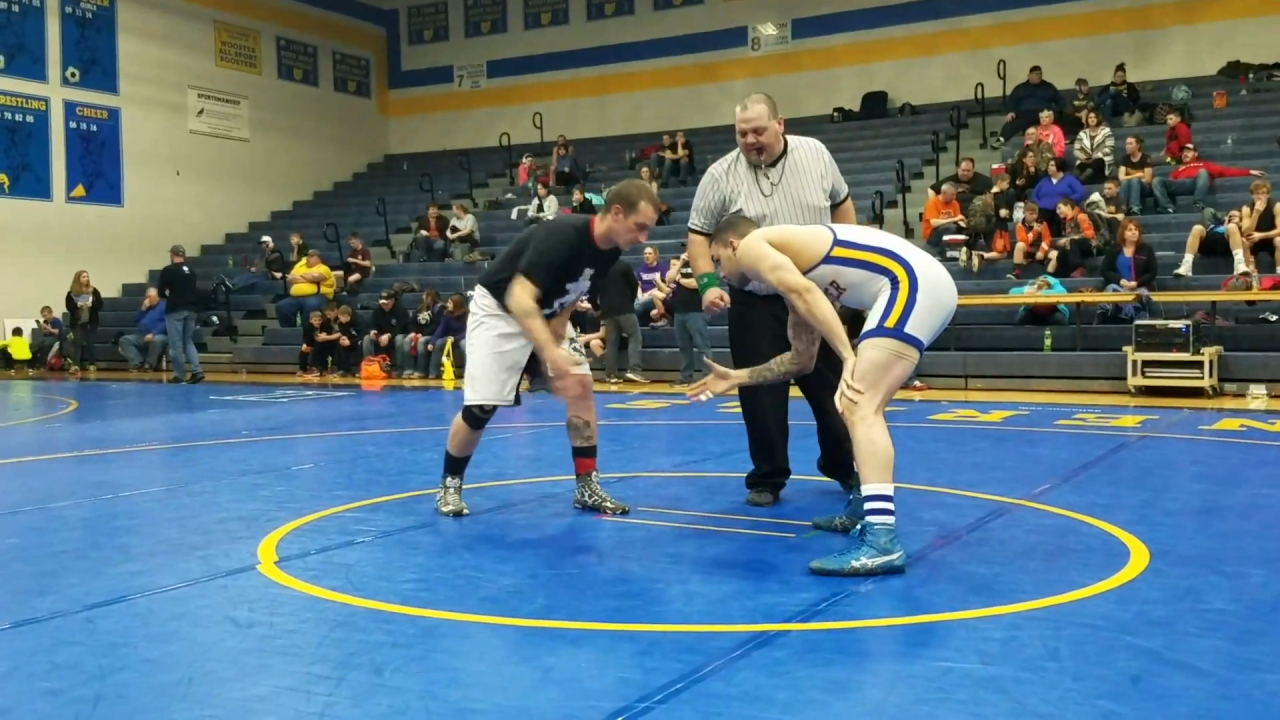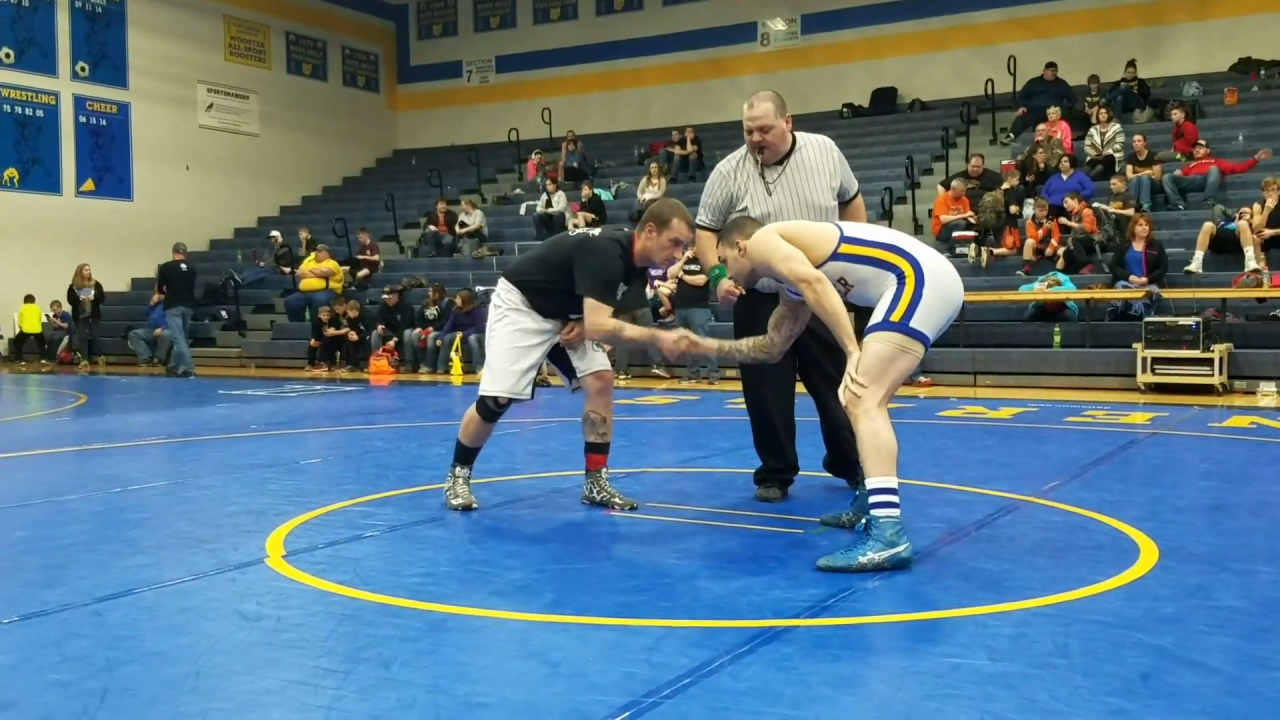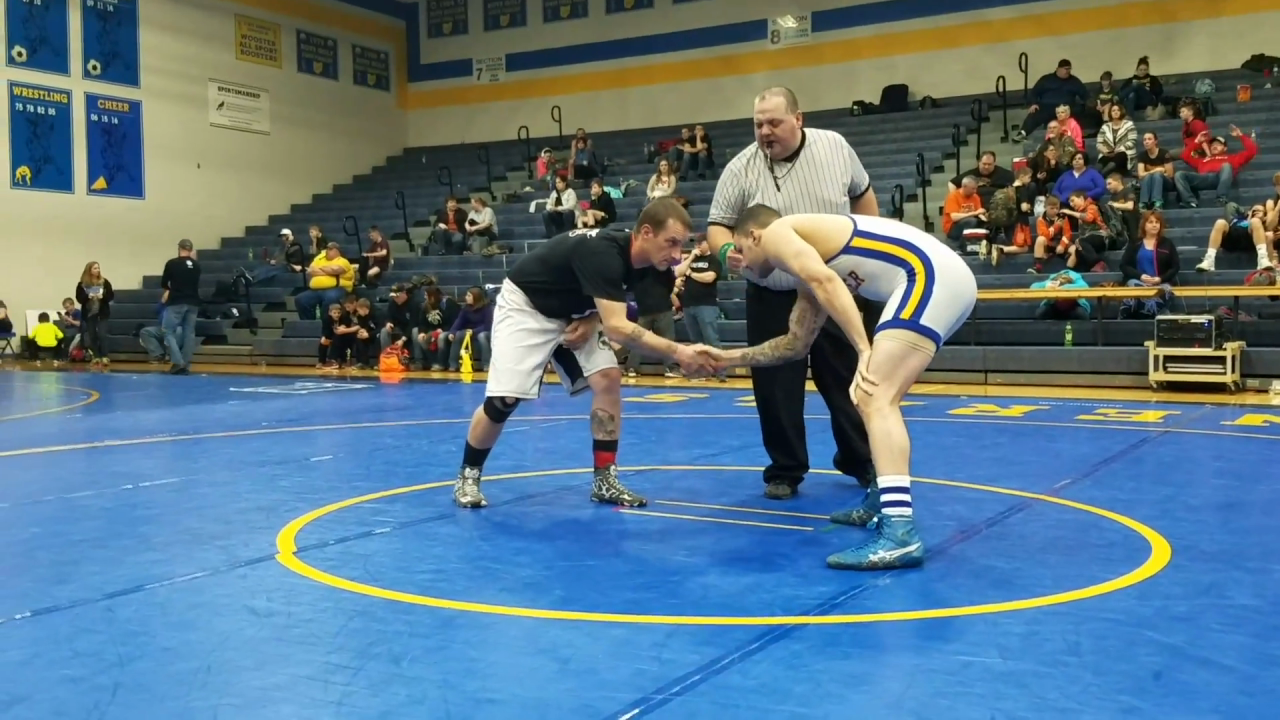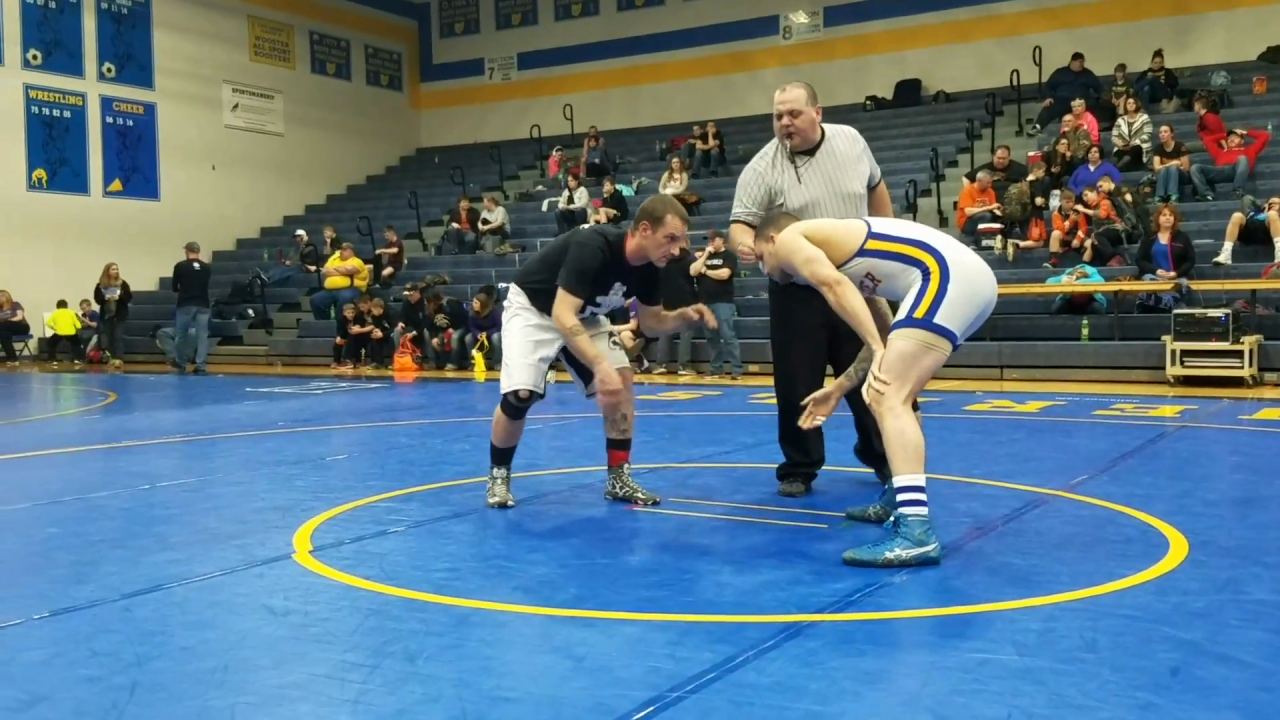
dt=0.4s
person 1, frame 1
left shoulder: (815, 154)
right shoulder: (721, 175)
left elbow: (841, 205)
right elbow: (699, 235)
right wrist: (708, 283)
right hip: (754, 305)
left knee: (830, 388)
right knee: (762, 395)
left ankle: (845, 467)
right ankle: (767, 478)
person 1, frame 2
left shoulder: (824, 151)
right shoulder: (729, 172)
left elbow: (851, 201)
right elbow: (705, 229)
right wrist: (718, 275)
right hip: (759, 302)
left knee: (836, 385)
right knee: (767, 393)
left ankle: (851, 465)
right ankle: (775, 474)
person 1, frame 3
left shoulder: (834, 146)
right shoulder: (741, 169)
left elbow: (862, 195)
right elbow: (718, 225)
right wrist: (726, 251)
right hip: (772, 299)
left knee: (847, 382)
right knee: (776, 388)
left ankle: (861, 462)
right ankle: (784, 471)
person 1, frame 4
left shoulder: (850, 141)
right shoulder: (764, 167)
left elbow: (875, 189)
right elbow: (743, 223)
right wrist: (744, 245)
right hip: (796, 295)
right knee: (797, 384)
left ankle: (881, 458)
right ankle: (798, 468)
person 2, frame 1
left shoulder: (750, 246)
left elbow: (806, 291)
right elbow: (803, 358)
left wrist: (849, 359)
right wrist: (737, 378)
left hip: (911, 282)
right hip: (928, 282)
left knee: (857, 407)
right knee: (864, 404)
left ankle: (882, 542)
right ankle: (867, 507)
person 2, frame 2
left shoulder: (761, 241)
right shoulder: (793, 287)
left elbow: (815, 281)
right elbow: (773, 346)
left wrist: (853, 352)
right wrist: (709, 347)
left hip: (917, 279)
right hip: (936, 280)
left knee: (861, 401)
right knee: (867, 399)
left ankle: (888, 535)
right ankle: (874, 503)
person 2, frame 3
left shoulder: (775, 233)
right shoulder: (803, 248)
left elbow: (827, 281)
right elbow: (799, 340)
left wrist: (865, 351)
right wrist: (732, 357)
left hip: (929, 275)
right hip: (949, 275)
left knee: (873, 399)
right knee: (879, 396)
left ankle: (899, 534)
right ankle: (888, 501)
person 2, frame 4
left shoulder: (788, 239)
right shoulder: (829, 242)
left elbow: (834, 283)
right elbow: (881, 334)
left wrist: (878, 351)
right wrist: (838, 389)
left hip: (947, 276)
right hip: (971, 276)
left knee: (886, 398)
right knee: (893, 394)
left ankle: (916, 533)
right ankle: (900, 499)
person 3, frame 1
left shoulder: (610, 249)
right shoulder: (561, 235)
right elbow: (518, 300)
left wrist: (560, 319)
right wrist: (550, 352)
left hip: (546, 314)
right hip: (499, 310)
left knee: (580, 384)
right knee: (480, 406)
left ankle: (587, 488)
right ankle: (450, 484)
person 3, frame 2
left shoulder: (637, 260)
right shoulder: (606, 250)
right elbow: (599, 327)
left wrist: (582, 323)
right wrist: (659, 338)
left hip: (566, 313)
right hip: (519, 304)
left knee: (600, 380)
right knee: (497, 399)
left ankle: (596, 482)
right ankle: (459, 474)
person 3, frame 3
left shoulder: (642, 261)
right shoulder: (602, 251)
left elbow: (609, 314)
right elbow: (617, 328)
left wrist: (590, 324)
right wrist: (677, 351)
left hip: (572, 314)
right hip: (524, 305)
left knee: (608, 379)
right knee: (505, 399)
left ankle: (605, 480)
right ankle: (468, 475)
person 3, frame 4
left shoulder: (648, 266)
right shoulder: (593, 246)
left elbow: (652, 322)
right elbow: (562, 316)
left wrist: (685, 317)
right wrist: (600, 367)
left hip: (584, 315)
right hip: (532, 308)
left knee: (621, 379)
right knee: (520, 394)
left ankle: (619, 479)
right ankle: (499, 474)
